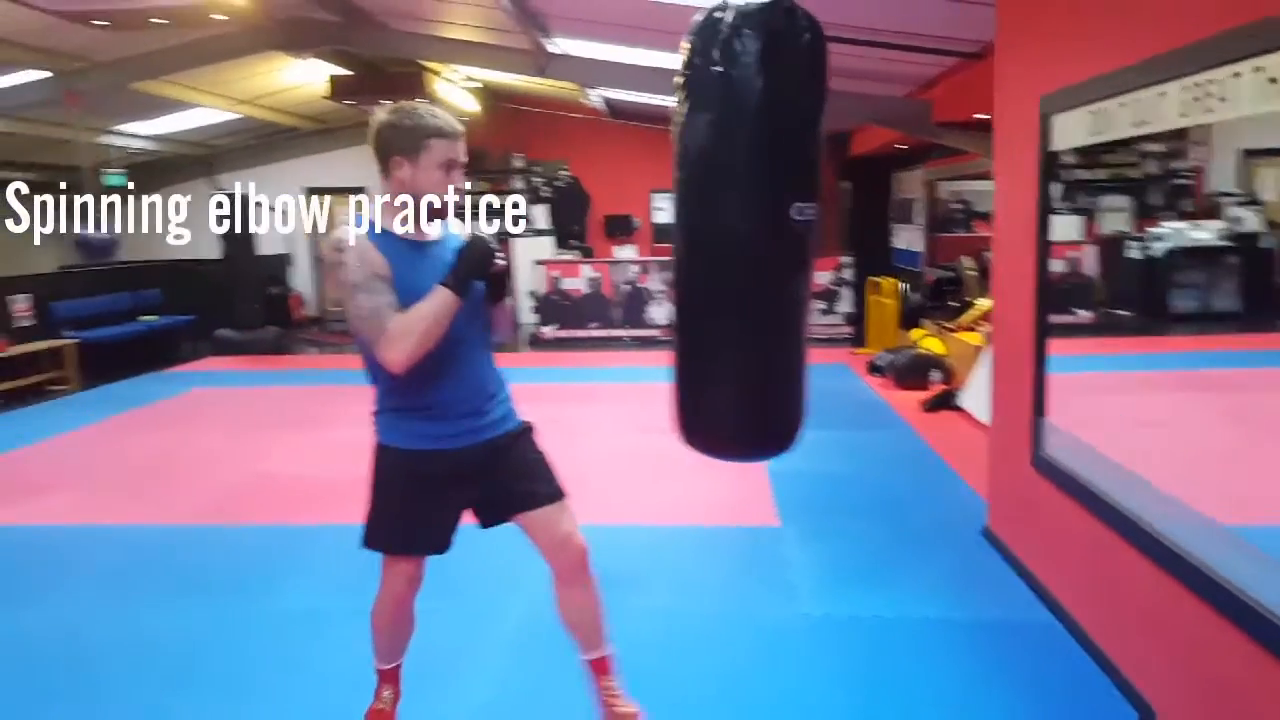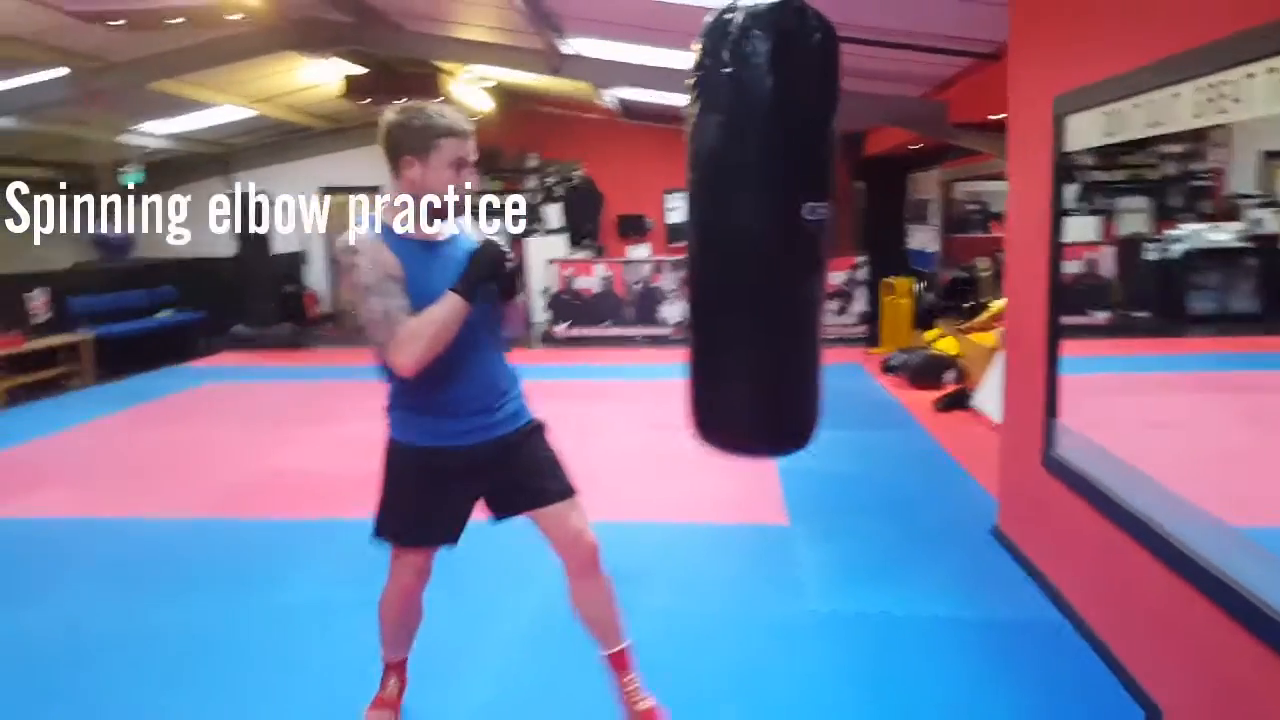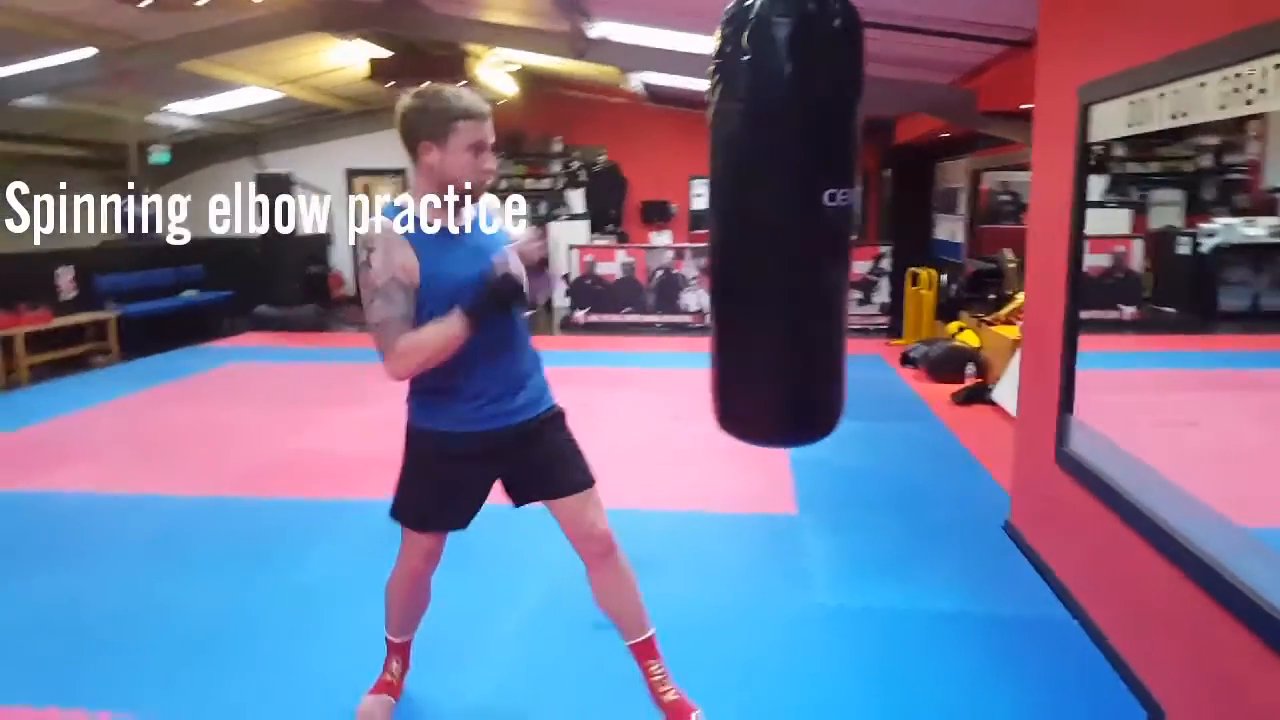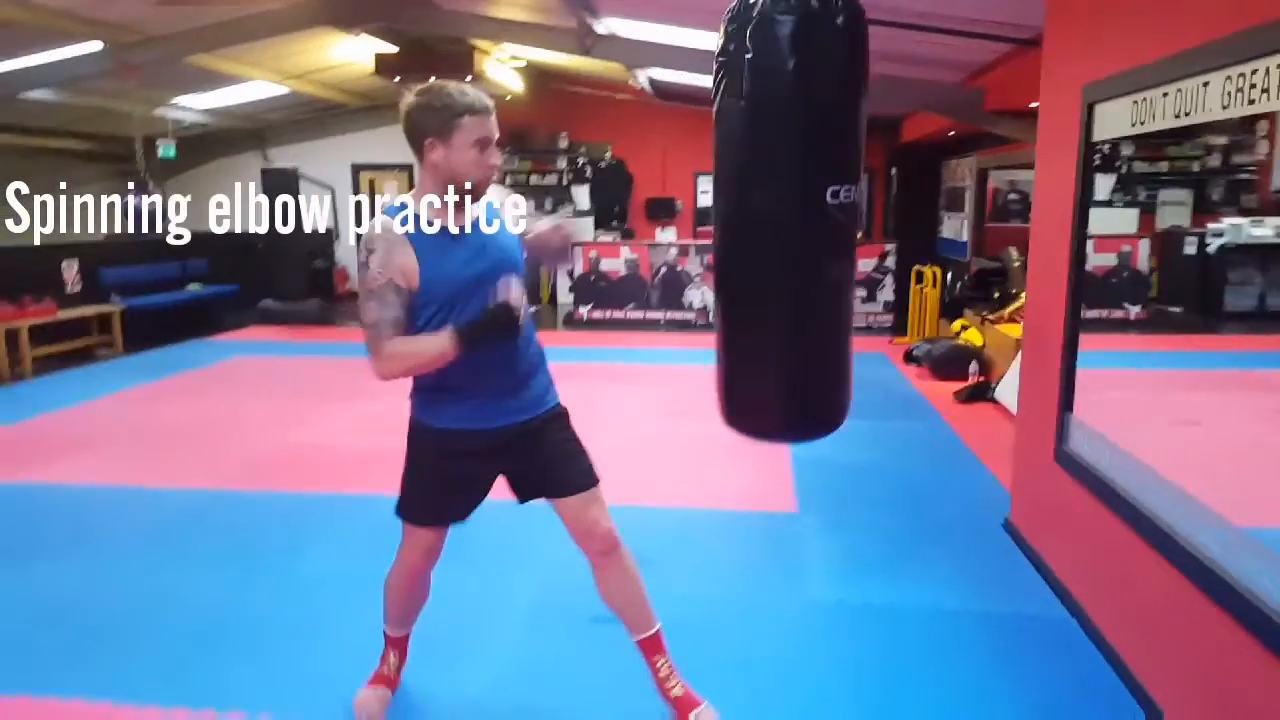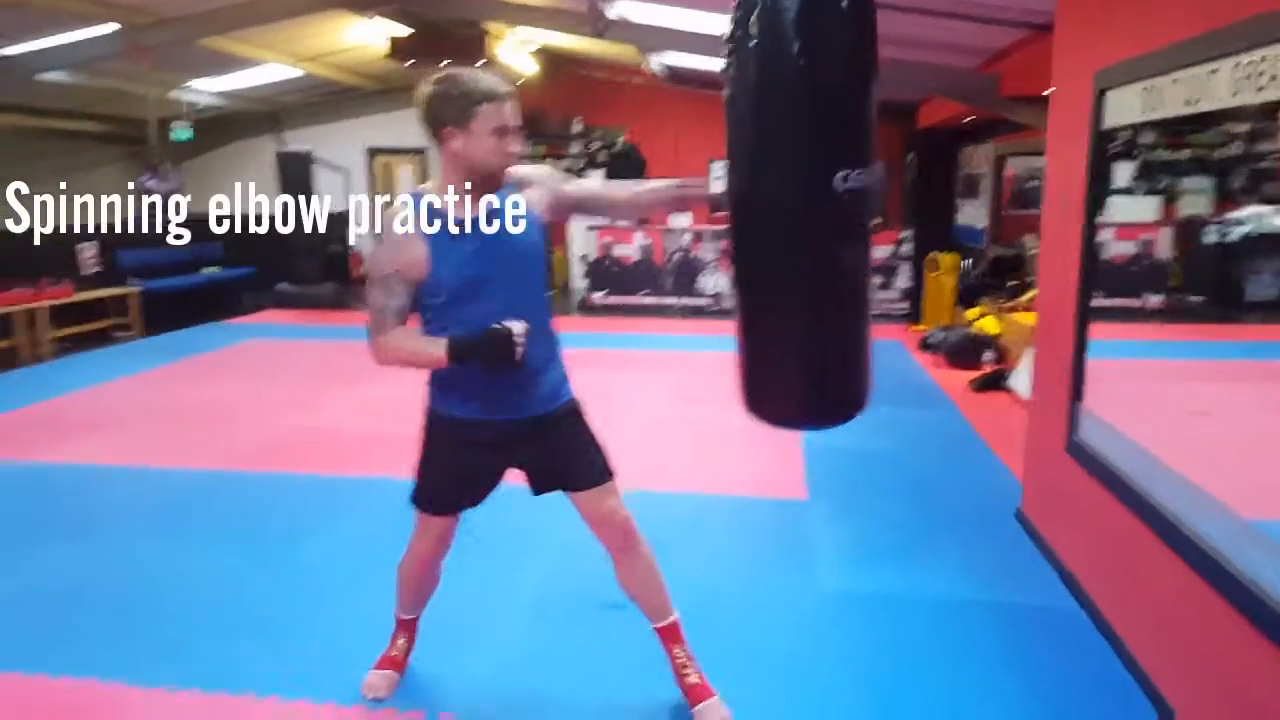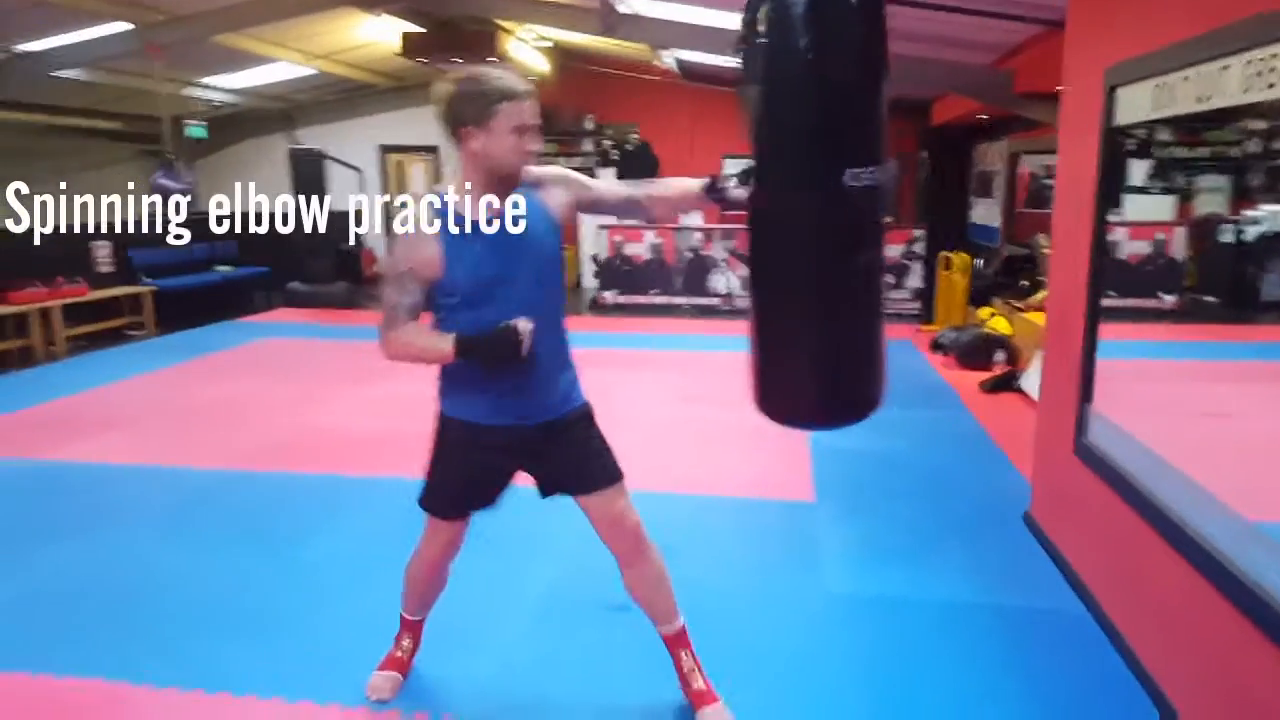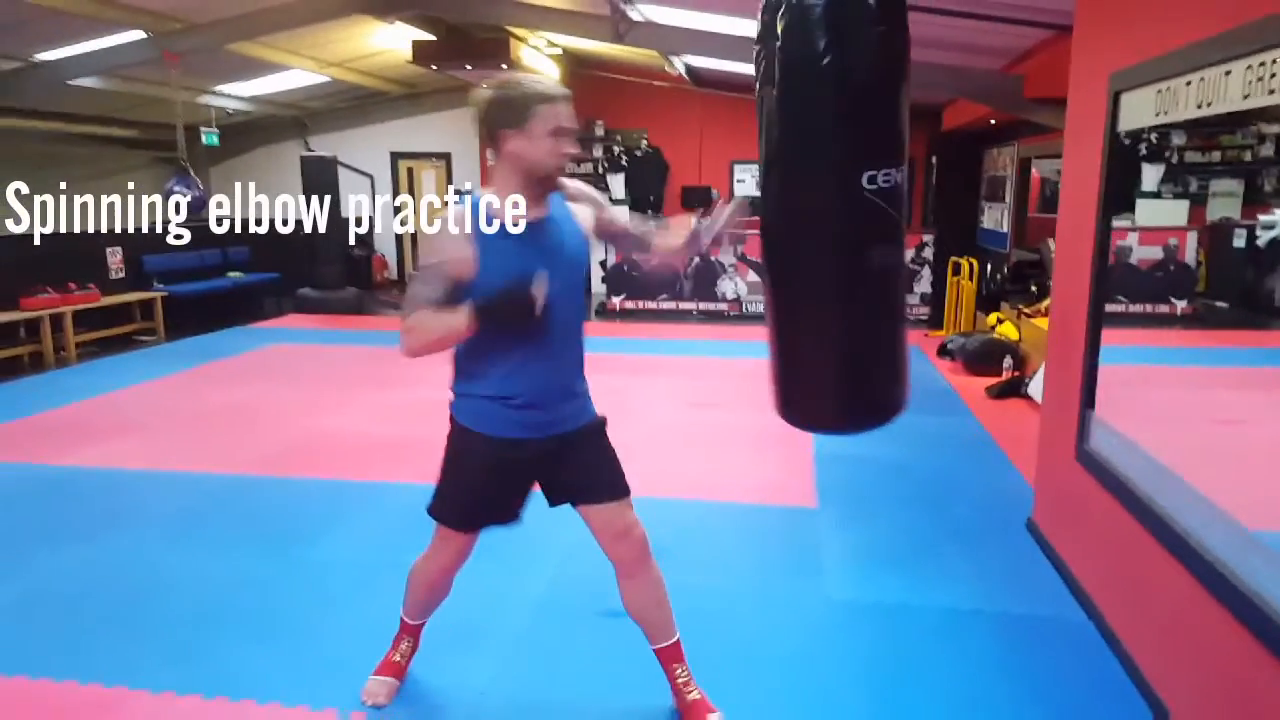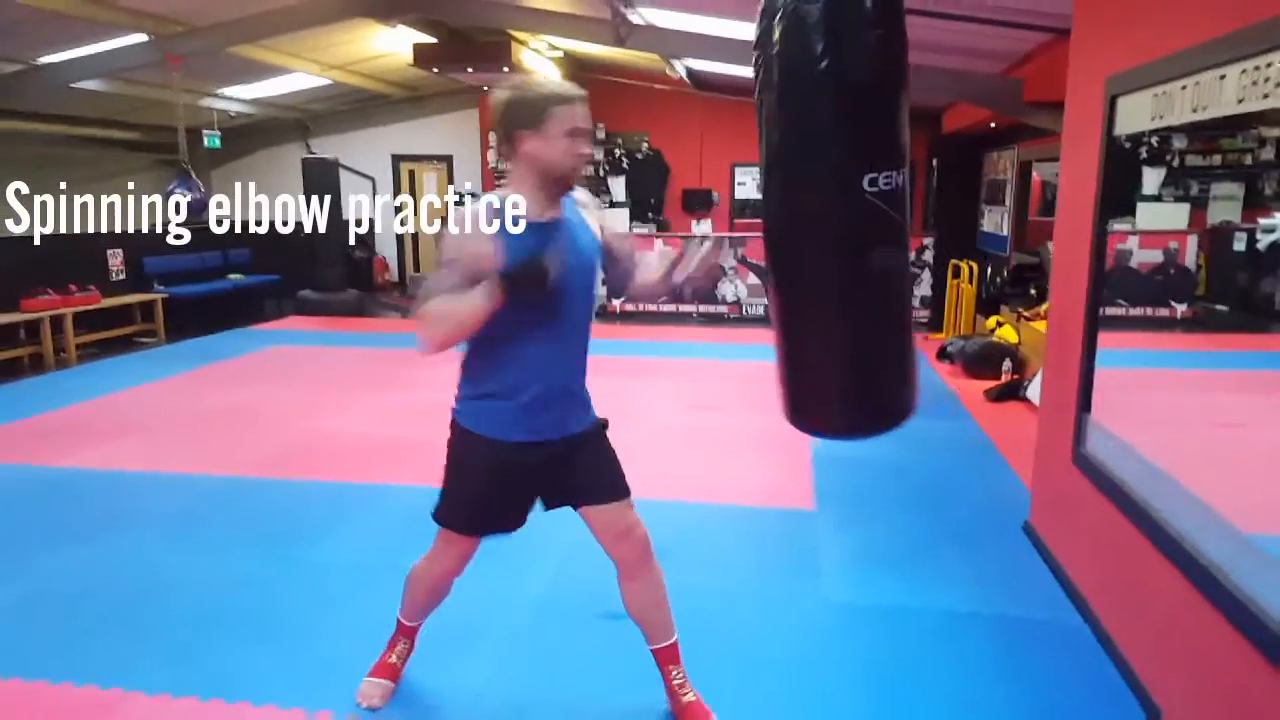
dt=0.1s
person 1, frame 1
left shoulder: (457, 231)
right shoulder: (361, 248)
right elbow: (395, 351)
left wrist: (495, 288)
right wrist: (457, 280)
left hip: (496, 430)
right hip: (414, 448)
left knee: (570, 551)
right knee: (401, 579)
person 1, frame 2
left shoulder: (468, 230)
right shoulder: (370, 249)
right elbow: (405, 355)
left wrist: (505, 286)
right wrist: (468, 284)
left hip: (508, 426)
right hip: (426, 444)
left knee: (581, 547)
right knee: (409, 573)
person 1, frame 3
right shoulder: (389, 241)
right elbow: (397, 357)
left wrist: (531, 271)
right wrist: (477, 307)
left hip: (529, 414)
right hip: (445, 431)
left knee: (597, 538)
right knee: (418, 556)
right ankle: (394, 667)
person 1, frame 4
right shoulder: (392, 241)
left elbow: (547, 244)
right elbow: (387, 358)
left wrist: (552, 241)
right wrist: (468, 333)
left hip: (534, 412)
right hip: (448, 428)
left knee: (601, 536)
right knee: (418, 551)
right ankle: (392, 660)
person 1, frame 5
left shoulder: (531, 190)
right shoulder: (408, 231)
left elbow: (618, 200)
right elbow: (383, 342)
left wrist: (696, 190)
right wrist: (461, 349)
left hip: (547, 405)
right hip: (463, 416)
left knee: (618, 528)
right knee: (430, 538)
left ankle: (685, 665)
right ankle: (400, 642)
person 1, frame 6
left shoulder: (549, 190)
right shoulder: (425, 228)
left elbow: (646, 201)
right elbow: (394, 338)
right wrist: (466, 345)
left hip: (558, 408)
right hip: (474, 419)
left knee: (627, 533)
right knee: (439, 541)
right ankle: (405, 643)
person 1, frame 7
left shoulder: (575, 203)
right shoulder: (459, 232)
left elbow: (653, 241)
right elbow: (414, 336)
left wrist: (708, 229)
right wrist: (484, 313)
left hip: (571, 423)
right hip: (487, 428)
left knee: (630, 548)
right knee: (447, 550)
right ankle: (403, 646)
person 1, frame 8
left shoulder: (579, 212)
right shoulder: (478, 227)
left elbow: (630, 270)
right elbow: (435, 331)
left wrist: (668, 275)
right wrist: (505, 284)
left hip: (572, 425)
right hip: (492, 431)
left knee: (633, 546)
right knee: (449, 556)
right ankle: (398, 648)
